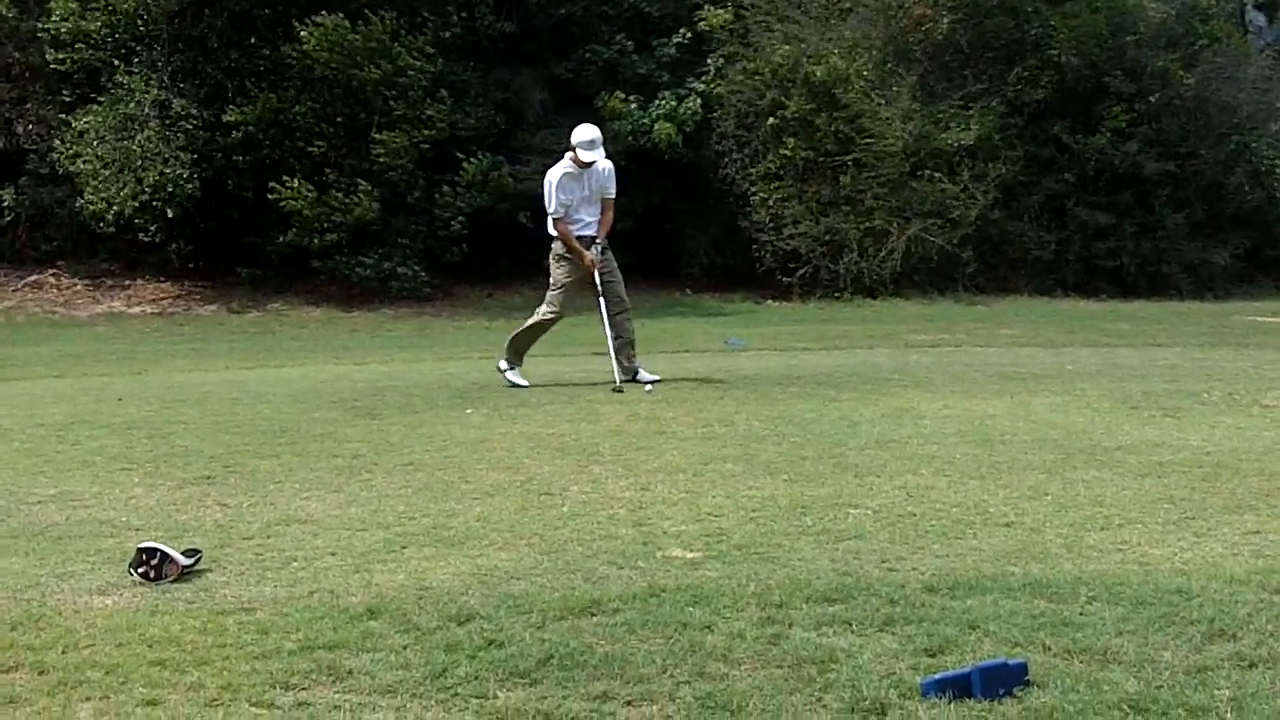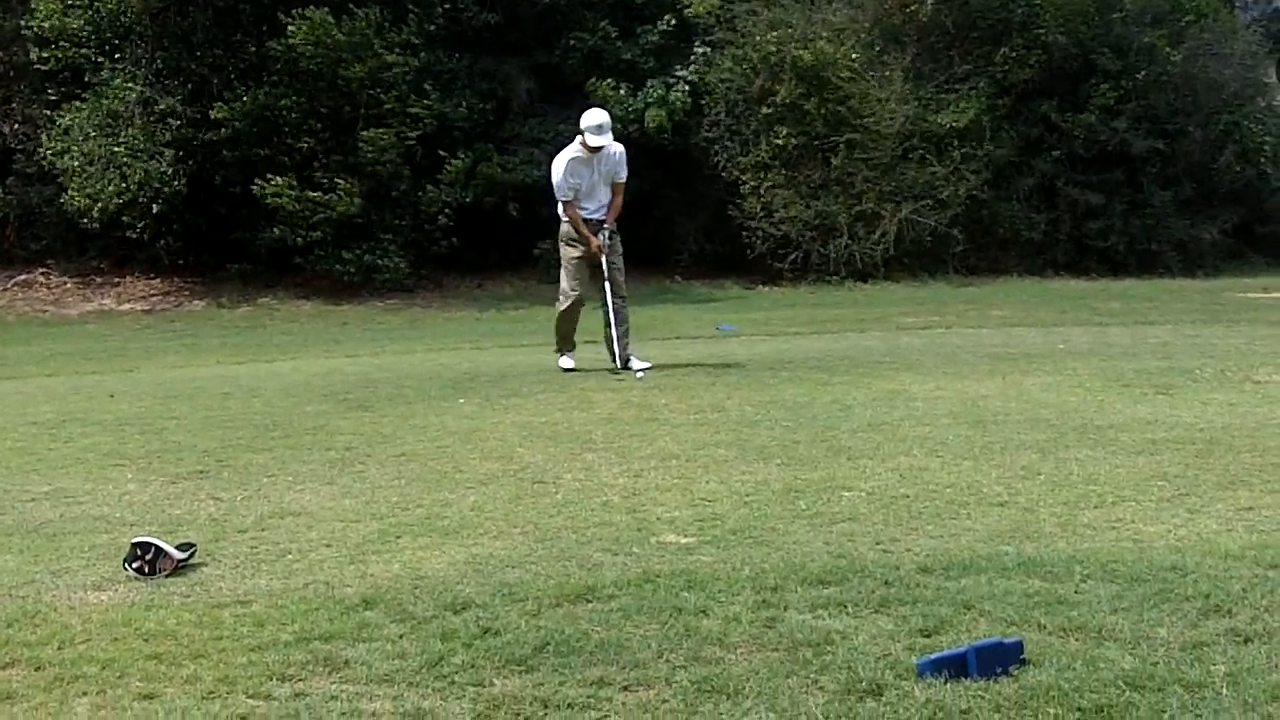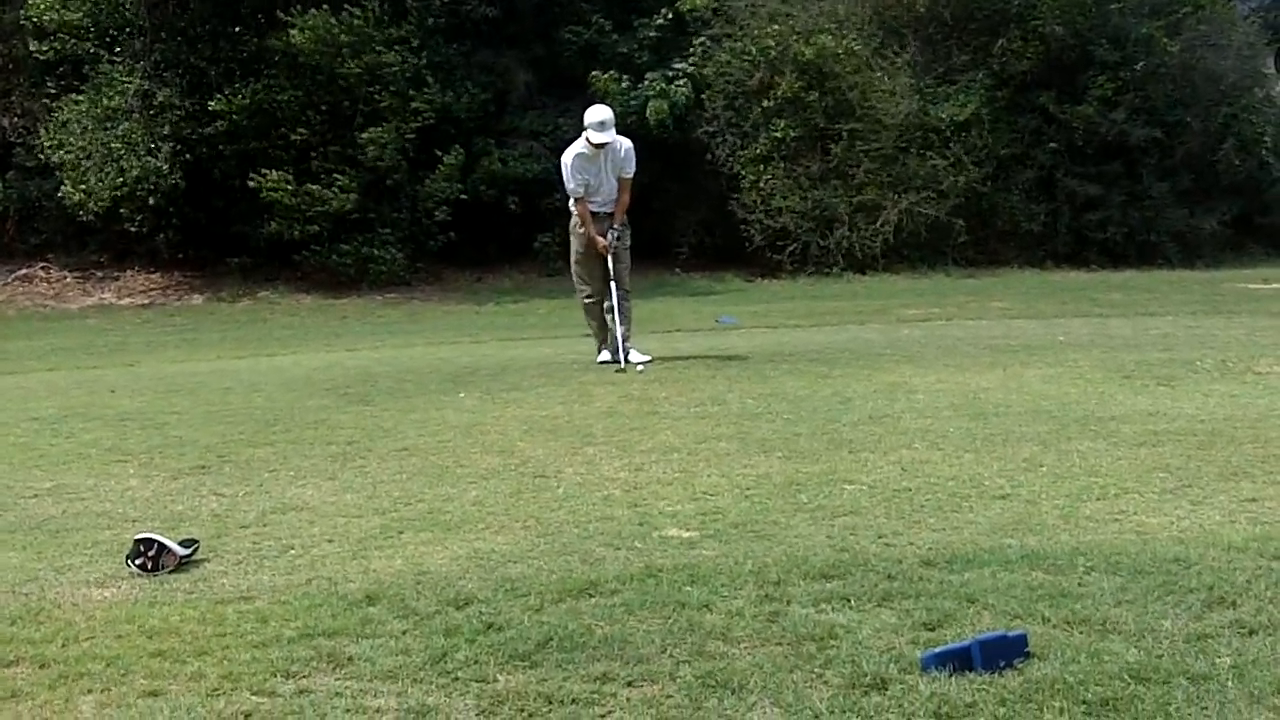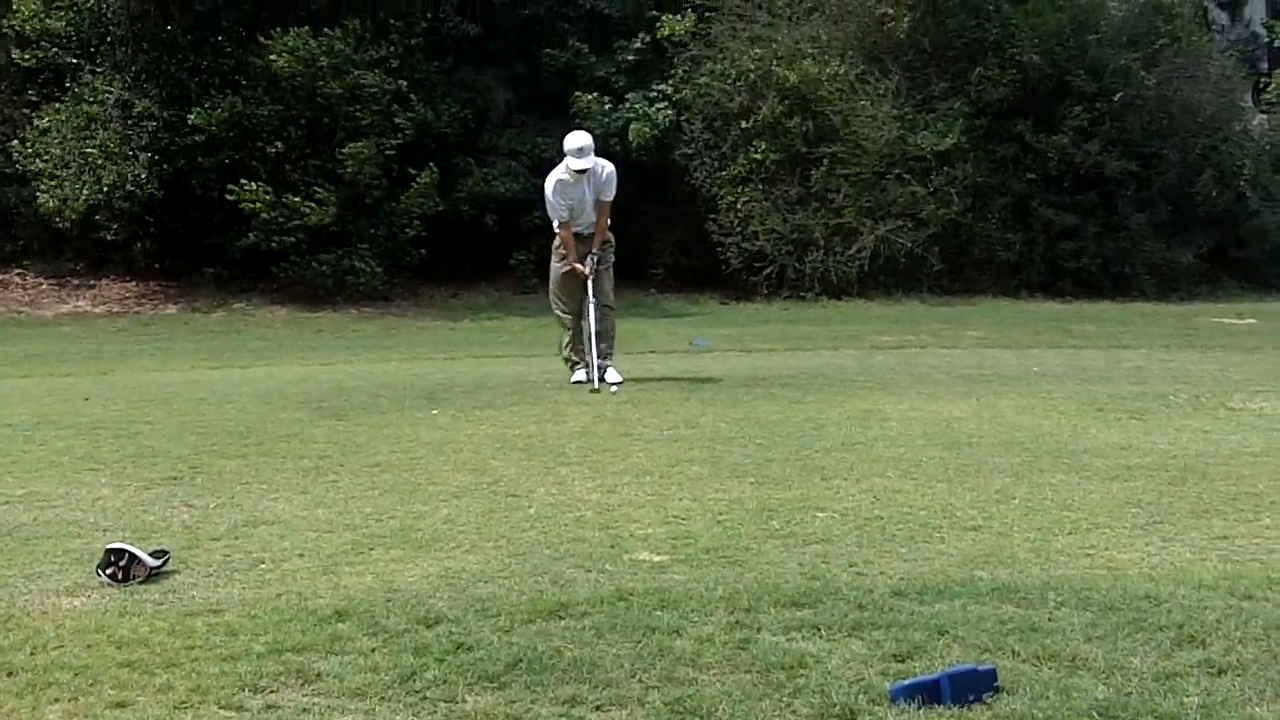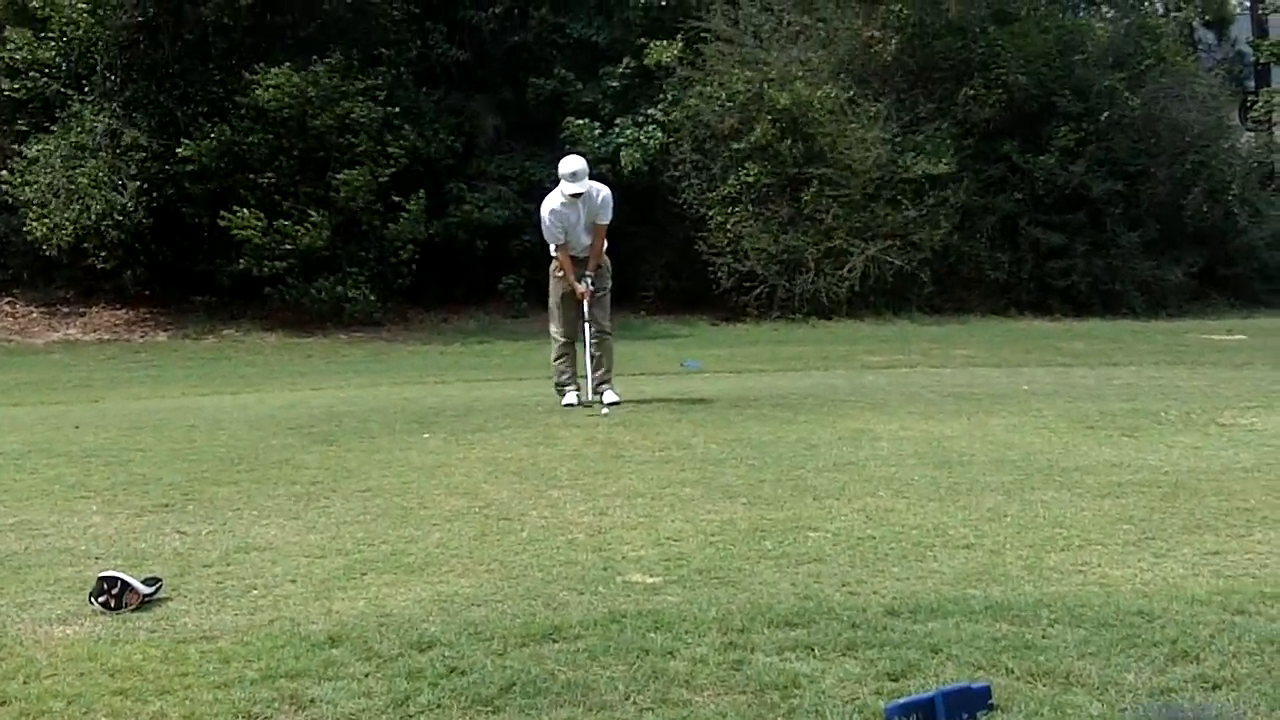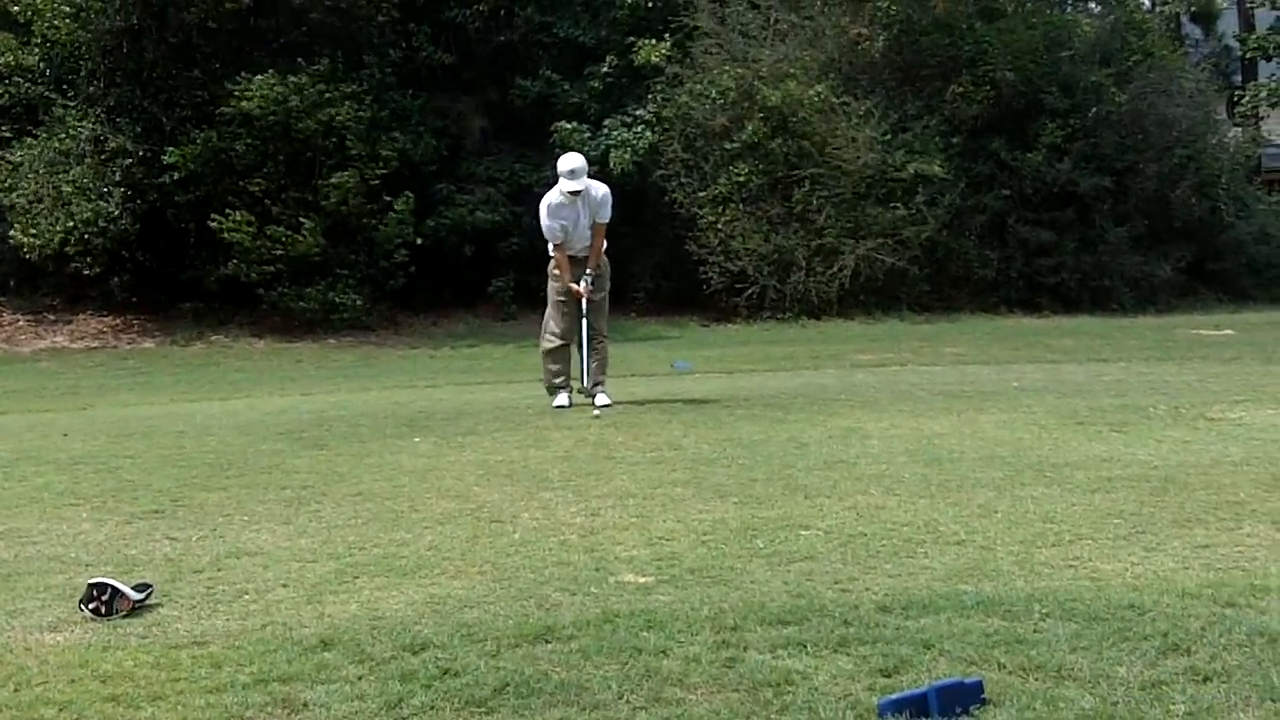
dt=0.2s
person 1, frame 1
left shoulder: (606, 168)
right shoulder: (556, 176)
left elbow: (608, 210)
right elbow: (558, 222)
left wrist: (599, 242)
right wrist: (581, 253)
left hip: (597, 244)
right hip: (567, 247)
left knee: (619, 305)
right knee: (552, 309)
left ankle: (629, 367)
right ankle: (511, 360)
person 1, frame 2
left shoulder: (617, 152)
right shoulder: (565, 160)
left elbow: (617, 195)
right elbow: (568, 205)
left wrist: (606, 229)
right wrist: (588, 238)
left hip: (606, 226)
right hip: (575, 230)
left knee: (616, 292)
right knee: (574, 294)
left ankle: (622, 354)
right ankle: (565, 349)
person 1, frame 3
left shoulder: (624, 147)
right shoulder: (572, 157)
left elbow: (624, 192)
right elbow: (579, 201)
left wrist: (615, 228)
right wrist: (594, 236)
left hip: (615, 219)
right hip: (585, 221)
left knee: (620, 286)
right knee: (590, 290)
left ankle: (623, 345)
right ankle: (604, 345)
person 1, frame 4
left shoulder: (606, 170)
right shoulder: (555, 181)
left elbow: (603, 215)
right elbow: (563, 225)
left wrist: (593, 253)
right wrist: (574, 262)
left hip: (599, 239)
right hip: (568, 241)
left knee: (604, 302)
right knee: (567, 307)
left ankle: (605, 363)
right ankle: (578, 365)
person 1, frame 5
left shoulder: (602, 194)
right shoulder: (551, 205)
left elbow: (598, 238)
right elbow: (560, 248)
left wrist: (589, 275)
right wrist: (573, 283)
left hip: (596, 262)
right hip: (565, 265)
left knee: (601, 327)
right knee: (563, 331)
left ankle: (604, 386)
right ankle: (568, 387)
person 1, frame 6
left shoulder: (601, 193)
right shoulder: (549, 203)
left elbow: (598, 238)
right elbow: (557, 247)
left wrist: (588, 275)
right wrist: (571, 283)
left hip: (594, 262)
right hip: (563, 264)
left knee: (597, 330)
right knee: (558, 332)
left ankle: (597, 388)
right ankle: (560, 389)
